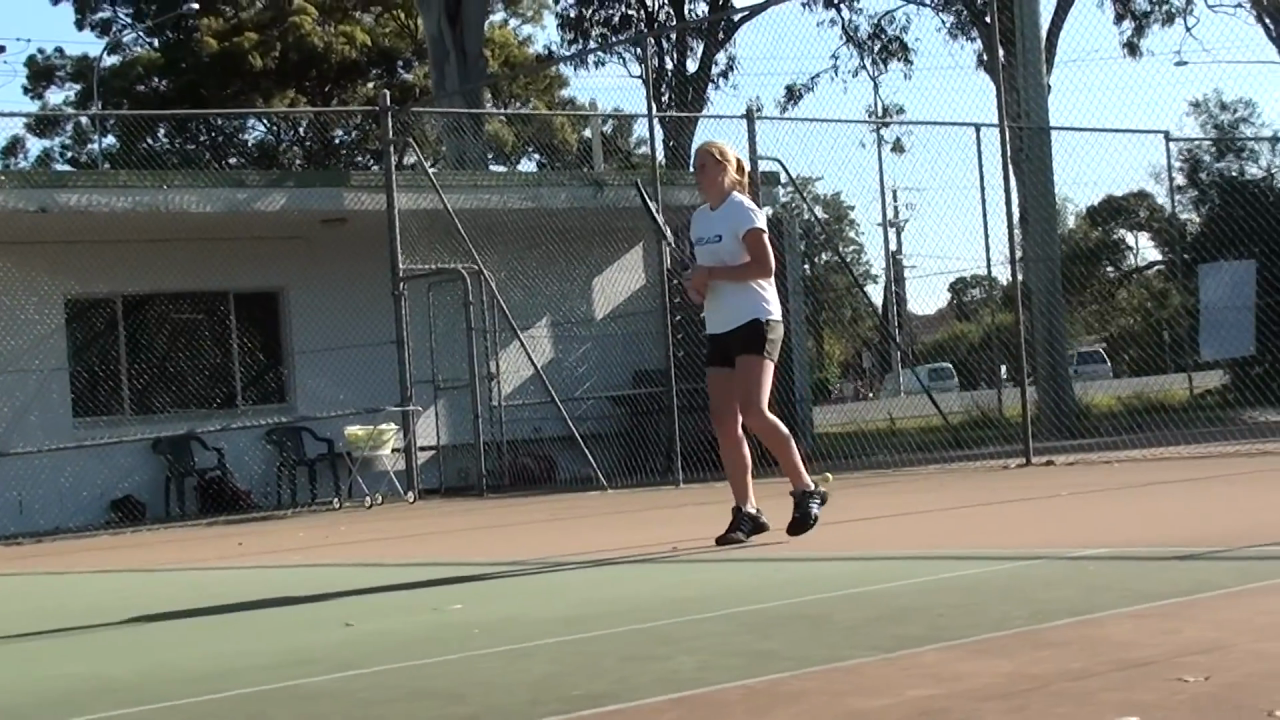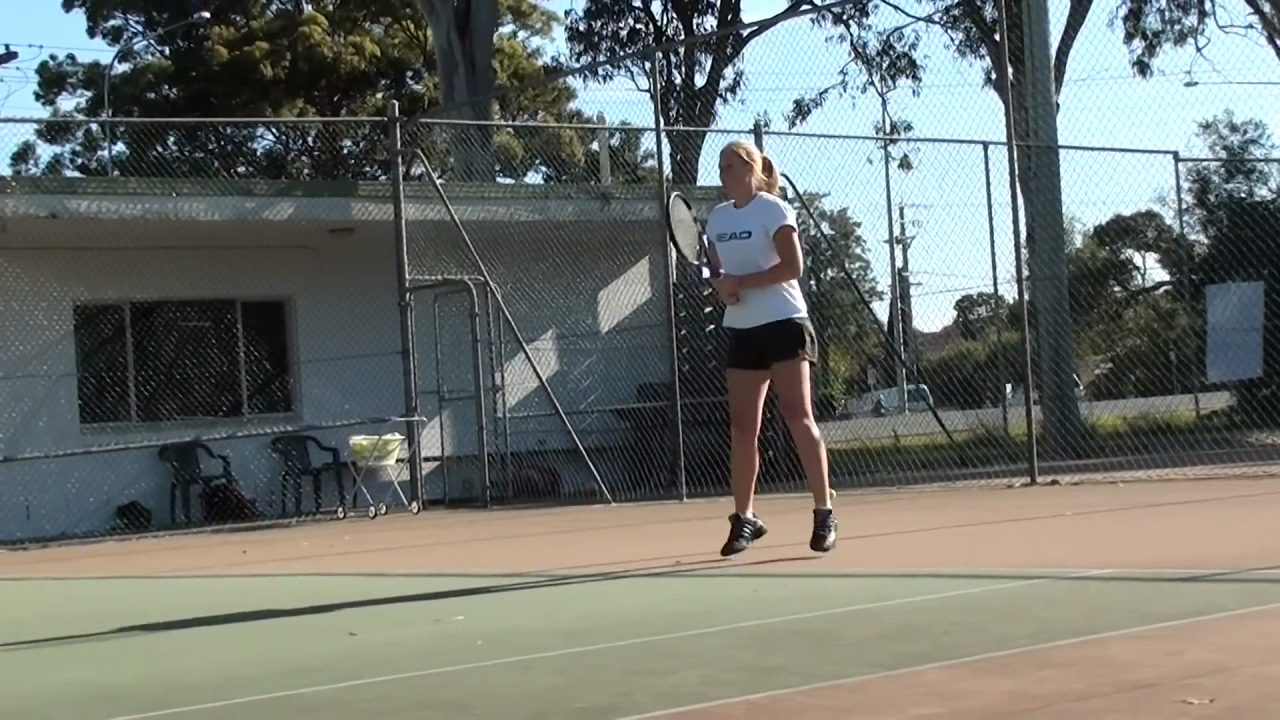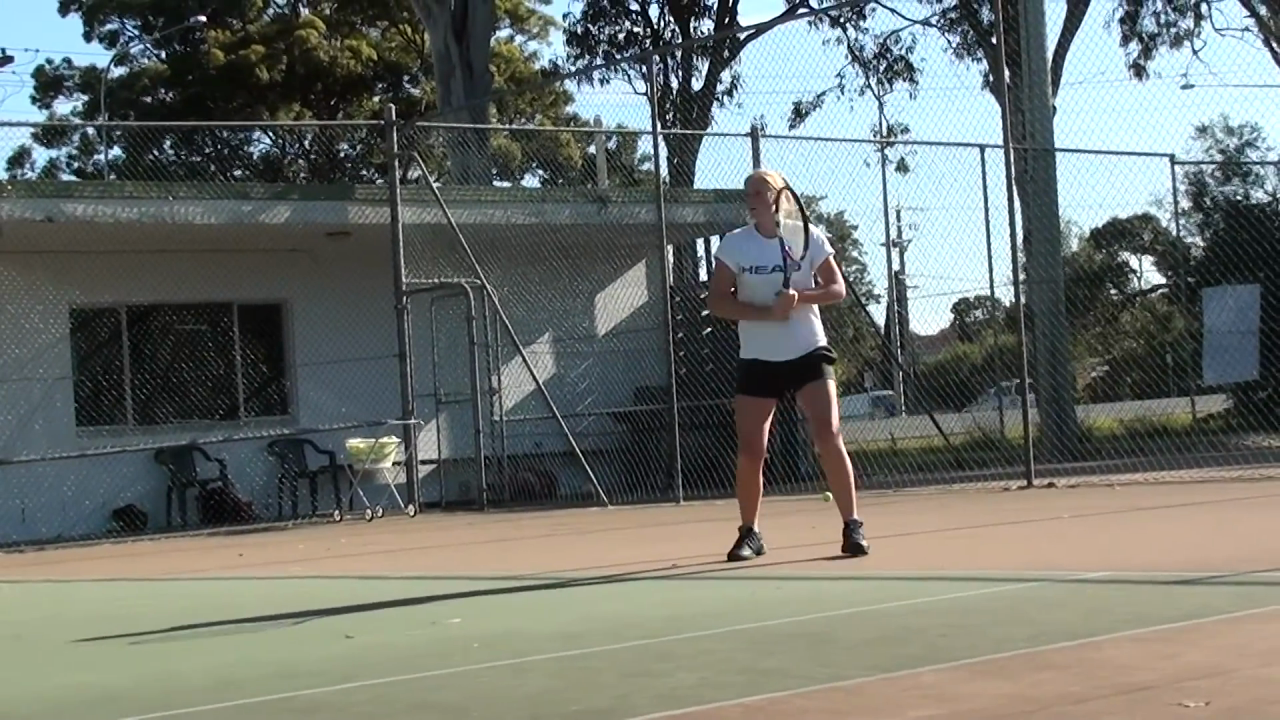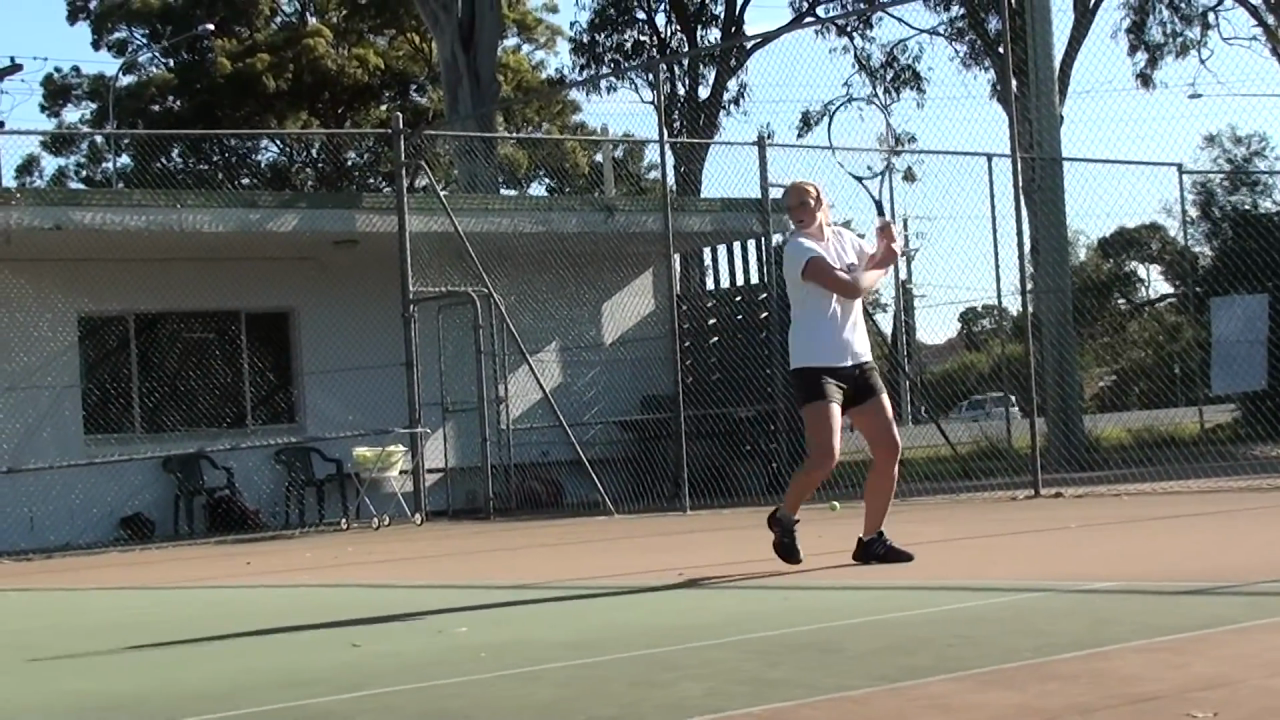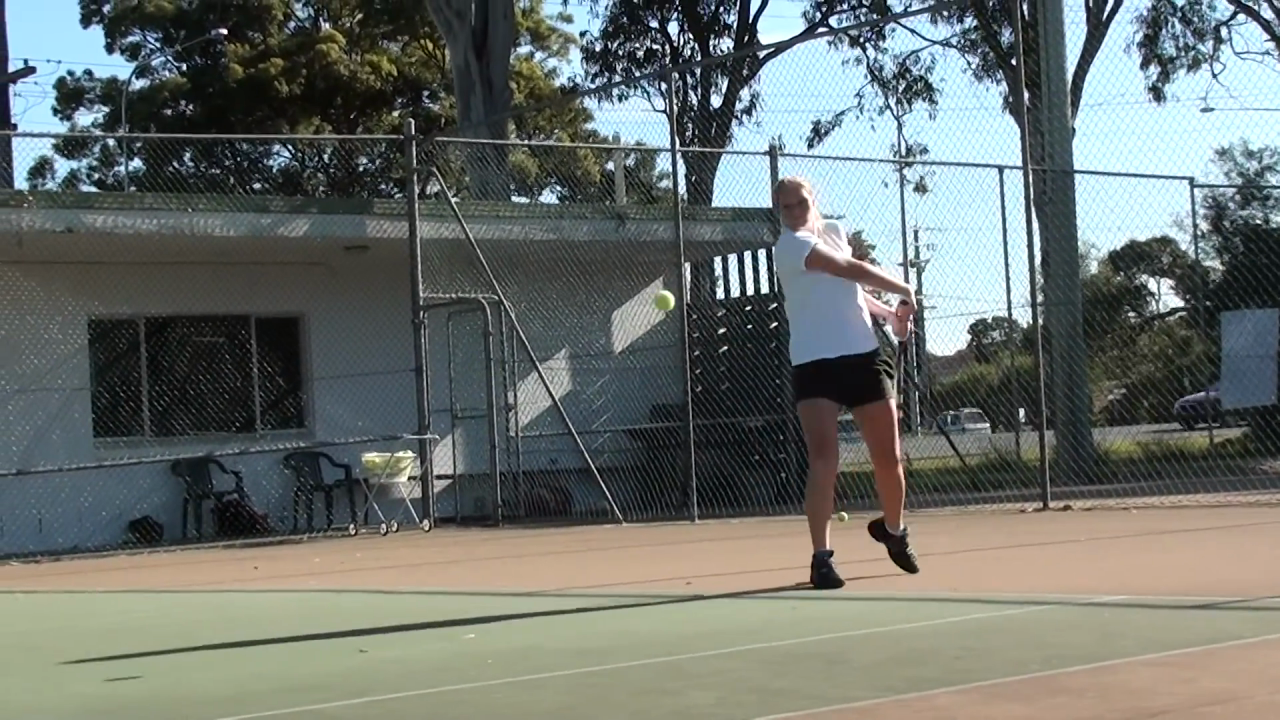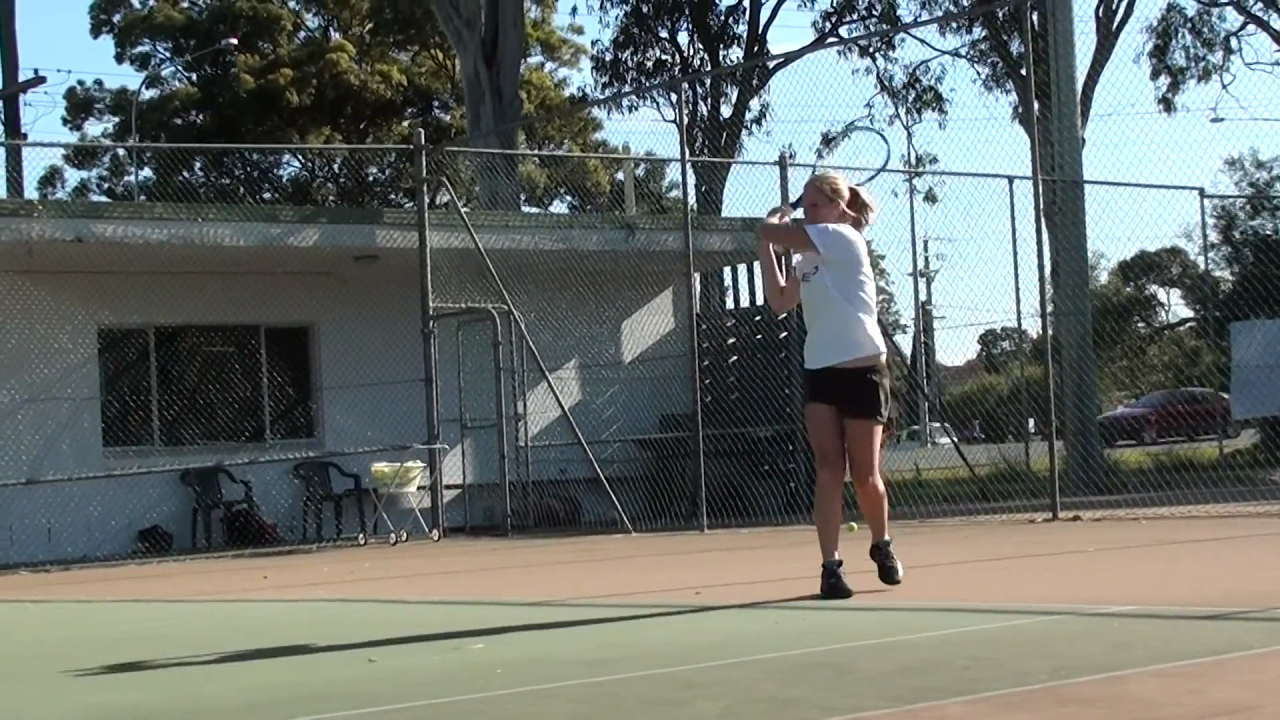
dt=0.4s
person 1, frame 1
left shoulder: (743, 211)
right shoulder: (698, 220)
left elbow: (764, 266)
left wrist: (710, 273)
right wrist: (695, 285)
left hip: (756, 323)
right hip: (720, 329)
left knee: (753, 410)
right knee: (723, 422)
left ankle: (806, 491)
right ankle: (747, 513)
person 1, frame 2
left shoulder: (775, 209)
right shoulder: (718, 217)
left elbow: (793, 265)
left wrist: (741, 280)
right wrist: (721, 285)
left hip: (784, 324)
right hip: (741, 330)
left knee: (799, 416)
right knee: (743, 429)
left ankle: (824, 513)
right ankle: (745, 520)
person 1, frame 3
left shoulder: (810, 237)
right shoulder: (732, 245)
left elbow: (838, 289)
right elbow: (717, 303)
left wrist: (802, 297)
right wrist: (769, 312)
left hip: (808, 351)
right hip: (757, 359)
left knee: (829, 436)
right knee: (752, 451)
left ankle: (852, 526)
right ankle: (749, 533)
person 1, frame 4
left shoulder: (842, 237)
right shoulder: (799, 249)
left elbow: (875, 267)
right elbow: (849, 287)
left wrist: (886, 248)
right wrist: (882, 264)
left hip: (857, 362)
right hip: (814, 367)
left knee: (888, 450)
right knee: (824, 457)
left ankle: (871, 539)
right ankle: (785, 516)
person 1, frame 5
left shoulder: (830, 233)
right shoulder: (789, 245)
left elbow: (851, 276)
right elbow: (853, 269)
left wrist: (885, 312)
right wrist: (902, 288)
left hip: (863, 357)
right hip: (815, 366)
left knee: (888, 458)
right knee: (824, 461)
left ankle: (893, 529)
right ankle: (821, 558)
person 1, frame 6
left shoulder: (842, 238)
right shoulder: (813, 252)
left elbow: (766, 234)
right elbow: (778, 304)
left wrist: (777, 224)
right wrist: (771, 254)
left hip: (861, 369)
right hip: (821, 371)
left knee: (864, 475)
right knee: (828, 471)
left ankle: (882, 542)
right ankle: (831, 567)
